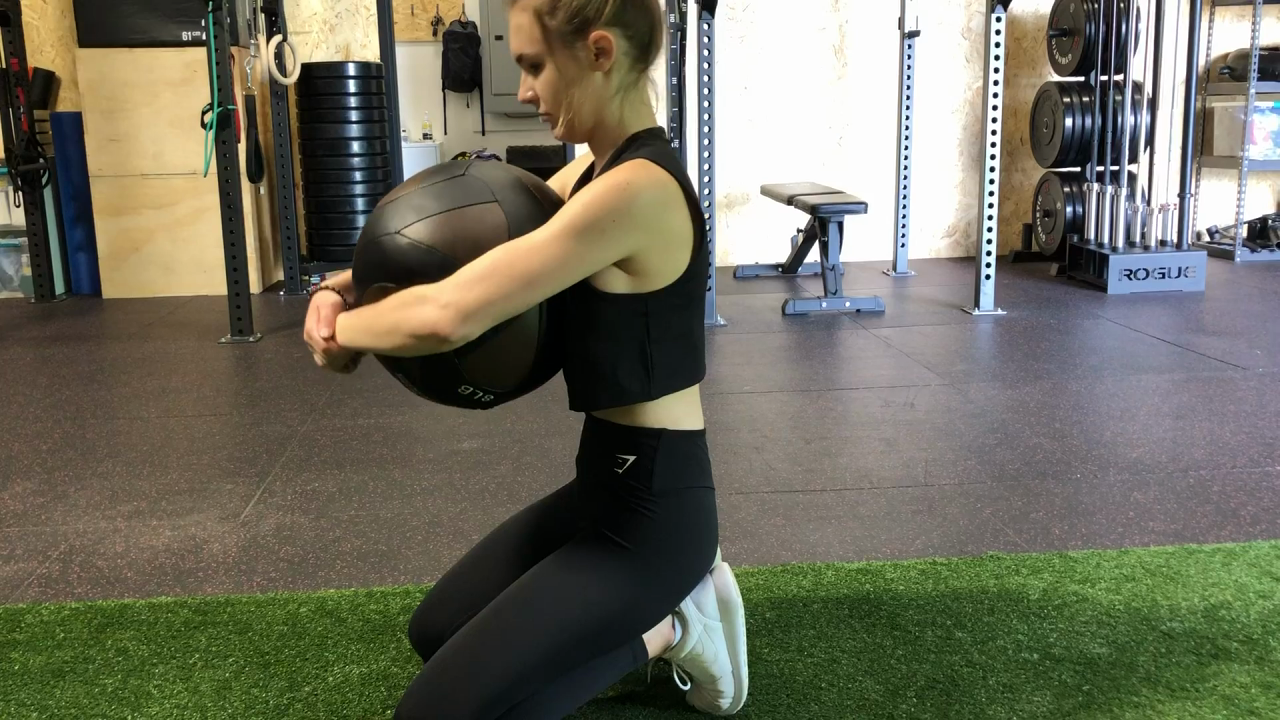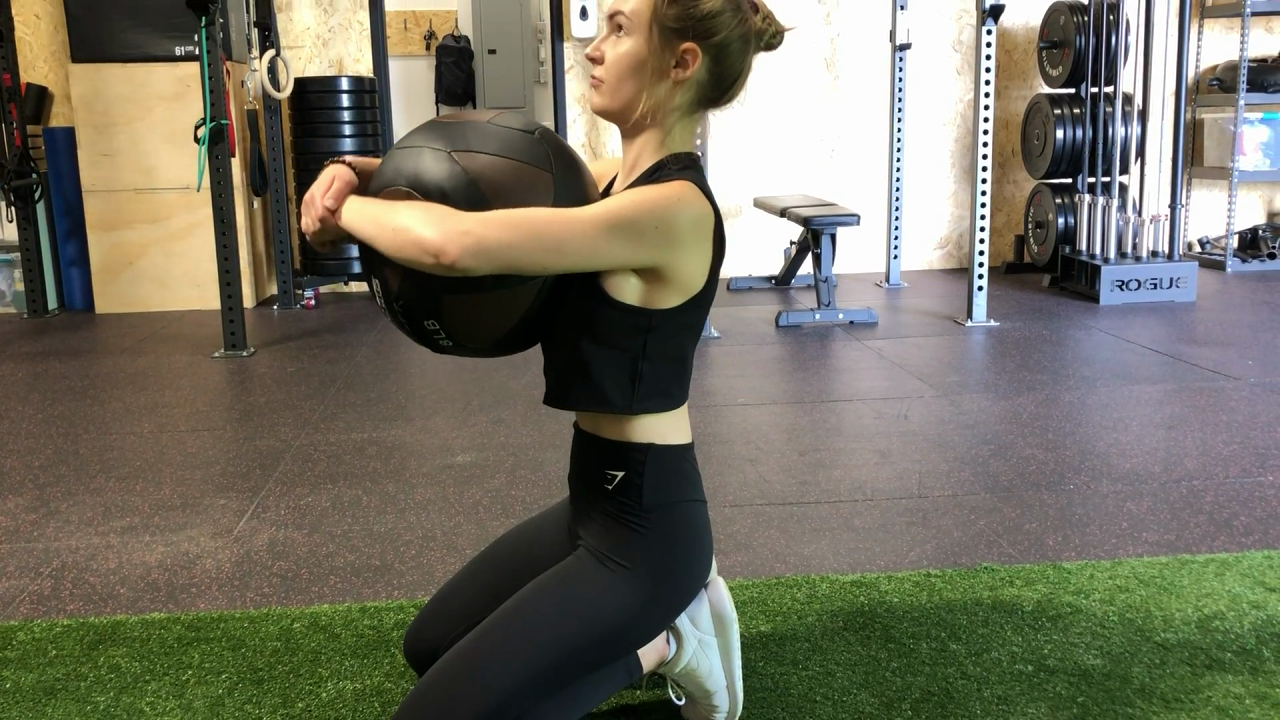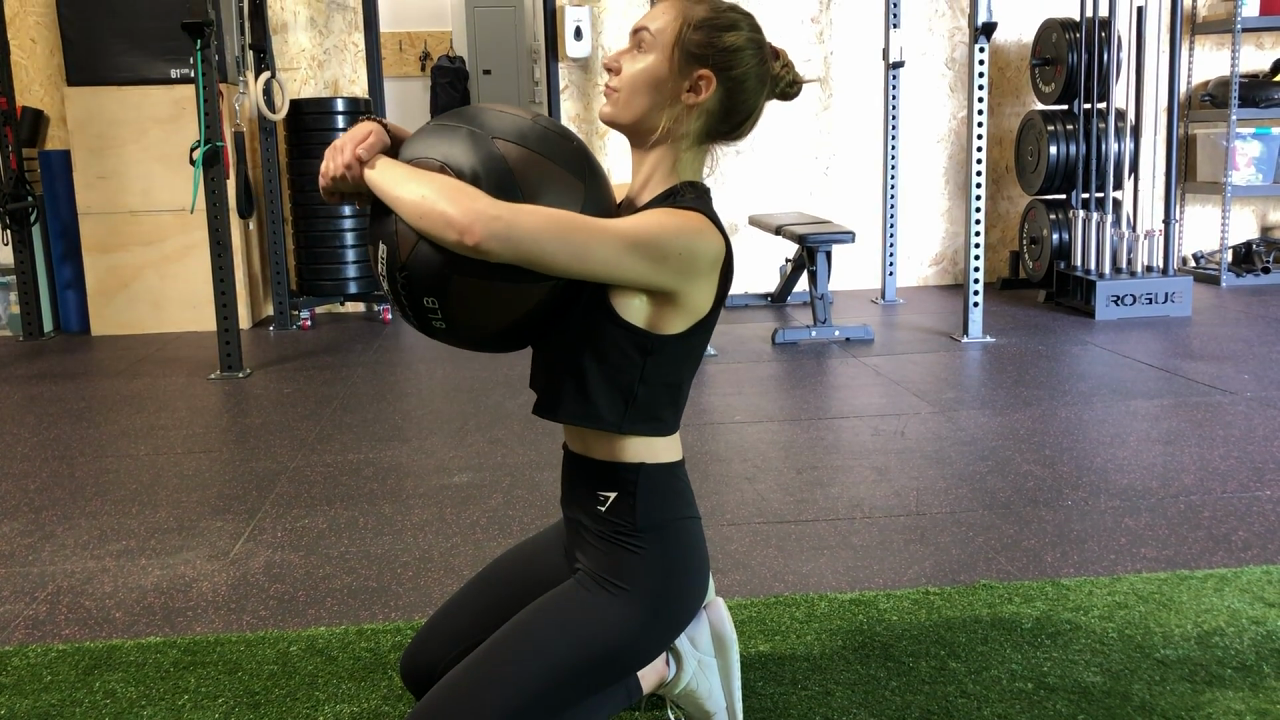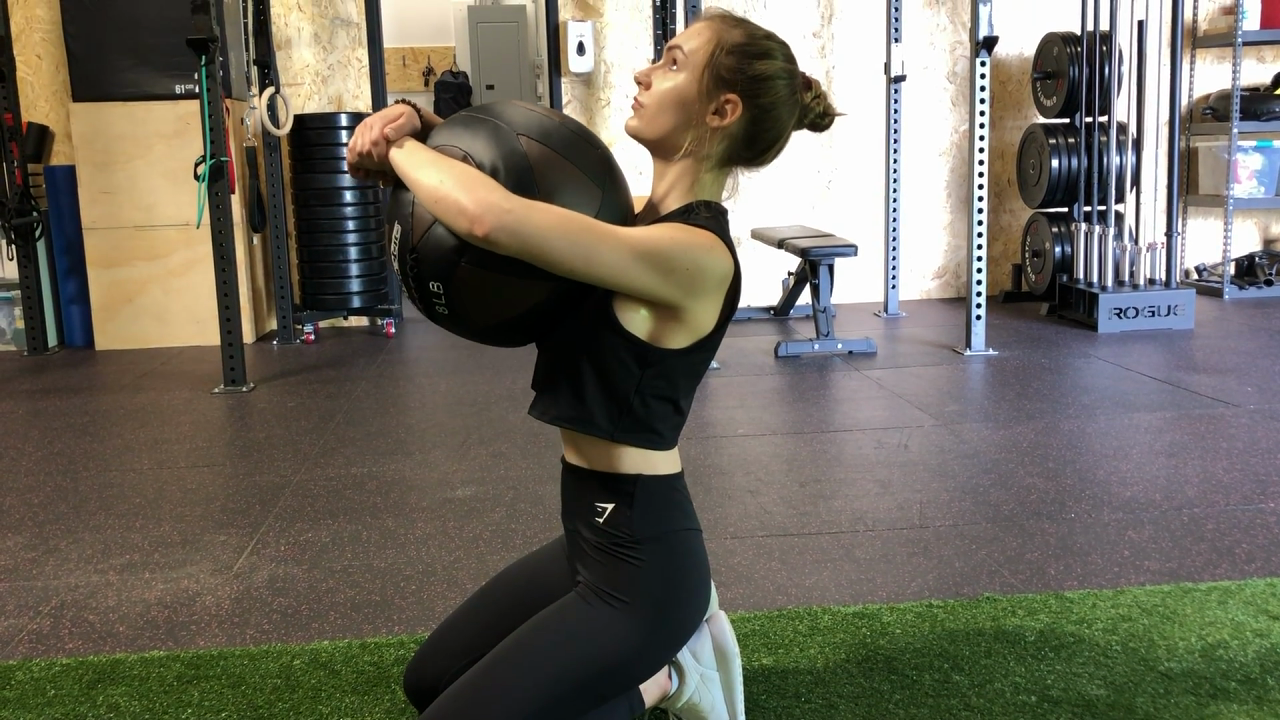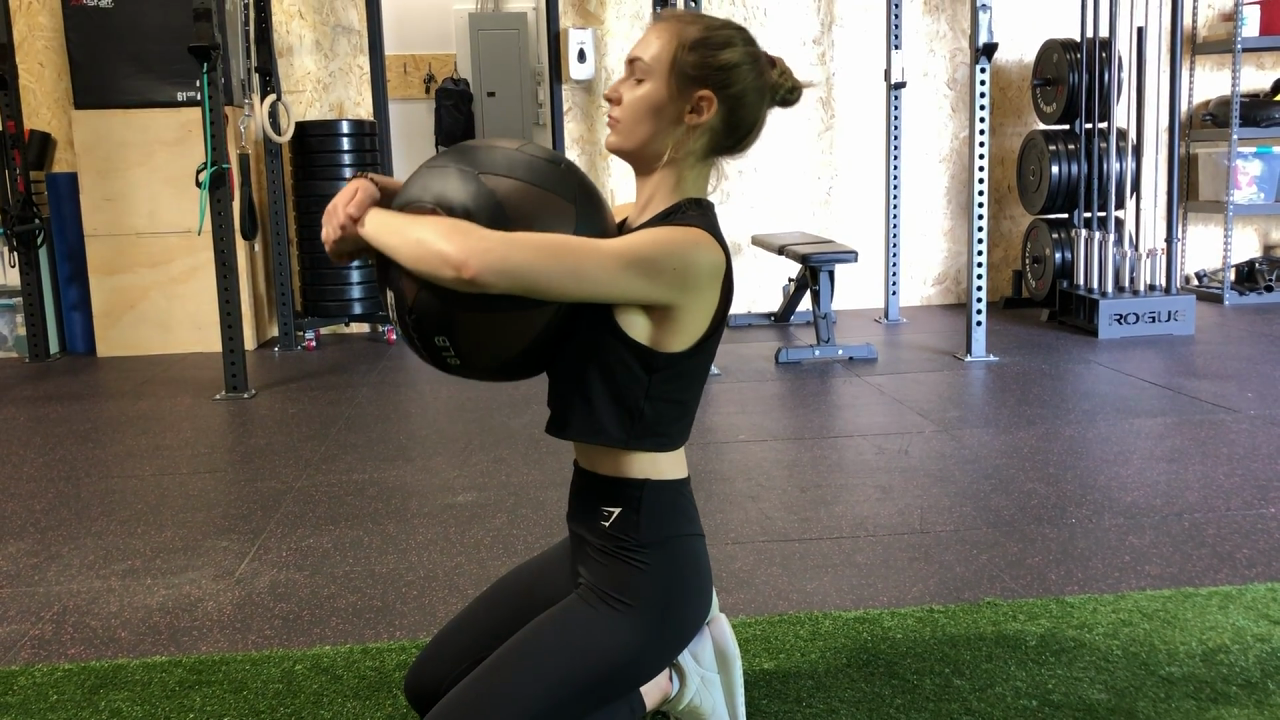
dt=1s
person 1, frame 1
left shoulder: (638, 188)
right shoulder: (599, 170)
left elbow: (449, 314)
left wrist: (343, 332)
right wrist: (344, 286)
left hip: (652, 508)
right hip: (608, 479)
right knee: (434, 631)
left ankle: (665, 628)
right ankle: (660, 607)
person 1, frame 2
left shoulder: (672, 207)
right shoulder: (619, 178)
left elbow: (456, 243)
left wrist: (346, 211)
right wrist: (354, 173)
left hip: (644, 523)
right hip: (600, 496)
right knee: (429, 647)
left ankle: (660, 643)
right ankle: (656, 621)
person 1, frame 3
left shoulder: (686, 236)
right shoulder: (629, 204)
left elbow: (479, 226)
left wrist: (372, 168)
right wrist: (383, 135)
left hip: (639, 546)
right hip: (593, 519)
right ankle: (655, 644)
person 1, frame 4
left shoulder: (694, 253)
right shoulder: (647, 217)
left elbow: (489, 217)
right elbow: (509, 180)
left wrist: (397, 148)
right wrist: (415, 122)
left hip: (640, 562)
right hip: (599, 533)
right ankle: (659, 659)
person 1, frame 5
left shoulder: (686, 251)
right shoulder: (637, 223)
left elbow: (473, 260)
left wrist: (367, 222)
right wrist: (378, 191)
left hip: (644, 563)
right hip: (603, 536)
right ankle: (660, 658)
